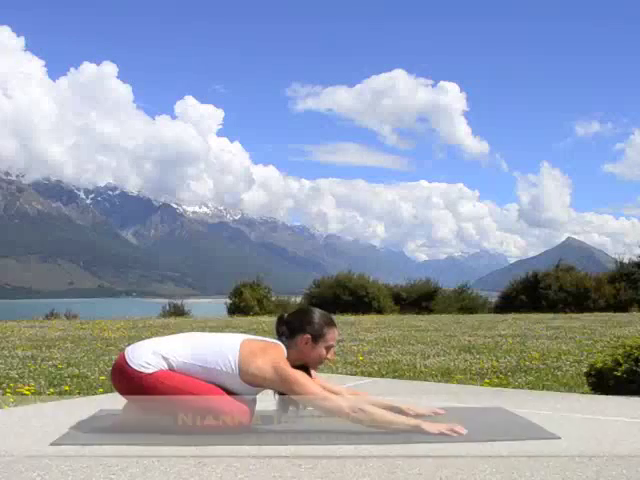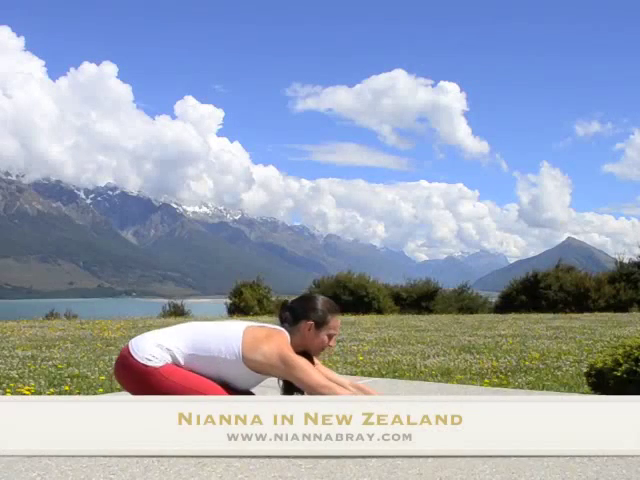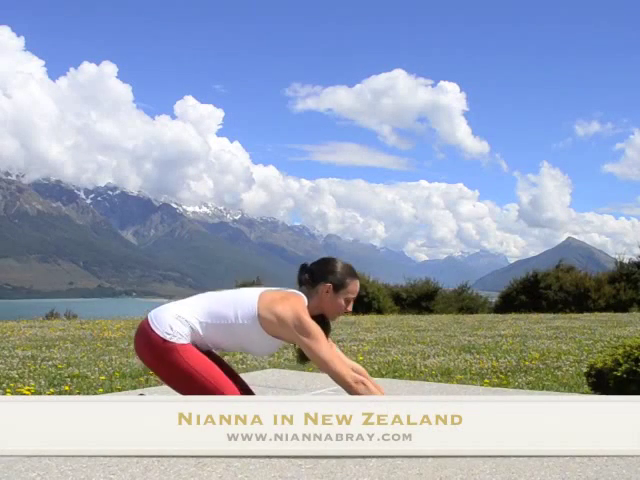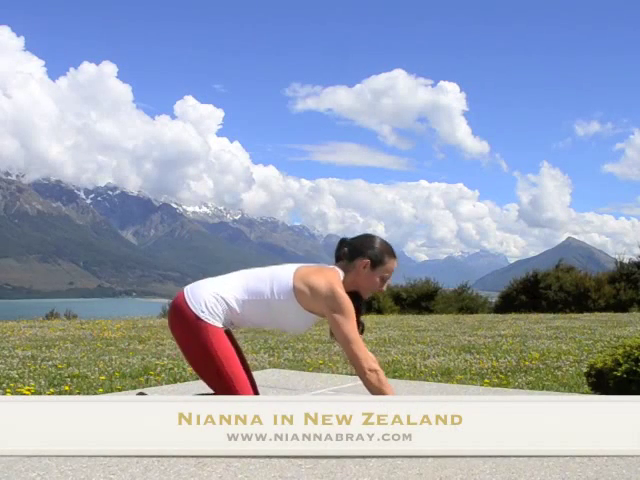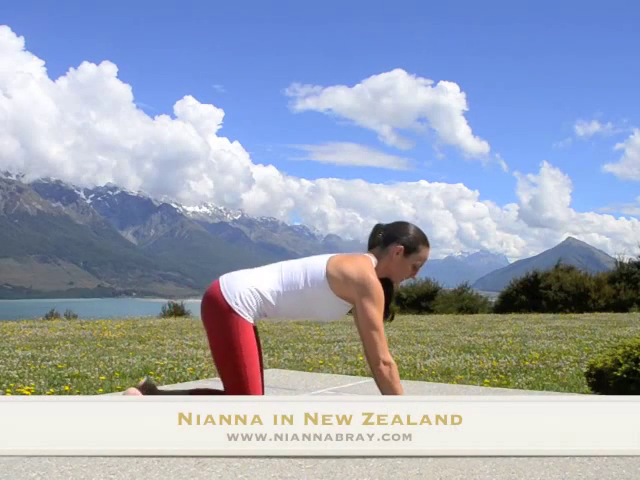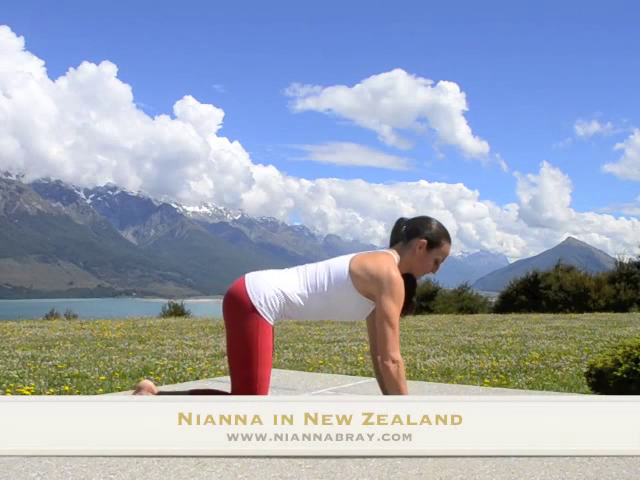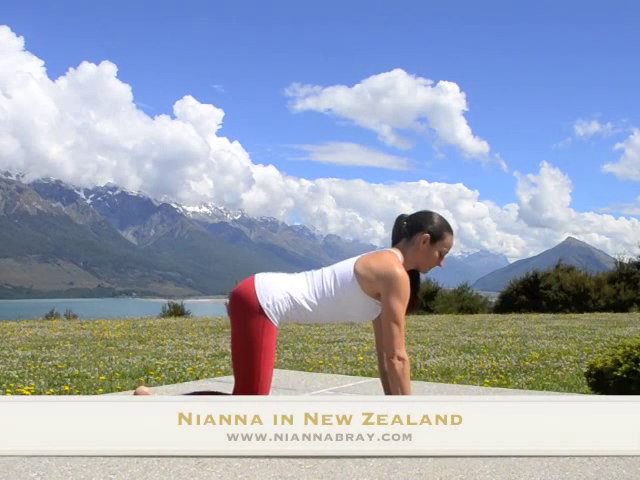
dt=0.4s
person 1, frame 1
left shoulder: (280, 354)
right shoulder: (276, 366)
left elbow: (347, 395)
right elbow: (350, 410)
left wrist: (407, 409)
right wrist: (418, 426)
left hip: (151, 361)
right hip: (137, 368)
left knee: (241, 407)
right knee: (234, 417)
person 1, frame 2
left shoulder: (283, 340)
right shoulder: (281, 352)
left elbow: (347, 384)
right elbow: (348, 398)
left hip: (154, 356)
right hip: (143, 361)
person 1, frame 3
left shoulder: (297, 307)
right shoulder: (297, 316)
left elbow: (350, 366)
right elbow: (352, 381)
left hip: (174, 331)
right hip: (163, 334)
person 1, frame 4
left shoulder: (328, 283)
right shoulder: (332, 290)
left elbow: (364, 356)
right elbow: (366, 368)
left hip: (202, 308)
right hip: (197, 311)
person 1, frame 5
left shoulder: (357, 272)
right shoulder: (366, 278)
left elbow: (375, 356)
right elbow: (381, 361)
left hip: (232, 299)
right hip: (230, 301)
left ankle: (151, 393)
person 1, frame 6
left shoulder: (377, 271)
right shoulder: (389, 274)
left elbow: (379, 354)
right elbow: (391, 358)
left hip: (252, 297)
right hip: (253, 300)
left ankle: (154, 394)
person 1, frame 7
left shoulder: (382, 268)
right shoulder: (394, 272)
left elbow: (385, 354)
right elbow: (397, 357)
left hip: (258, 296)
right hip: (260, 300)
